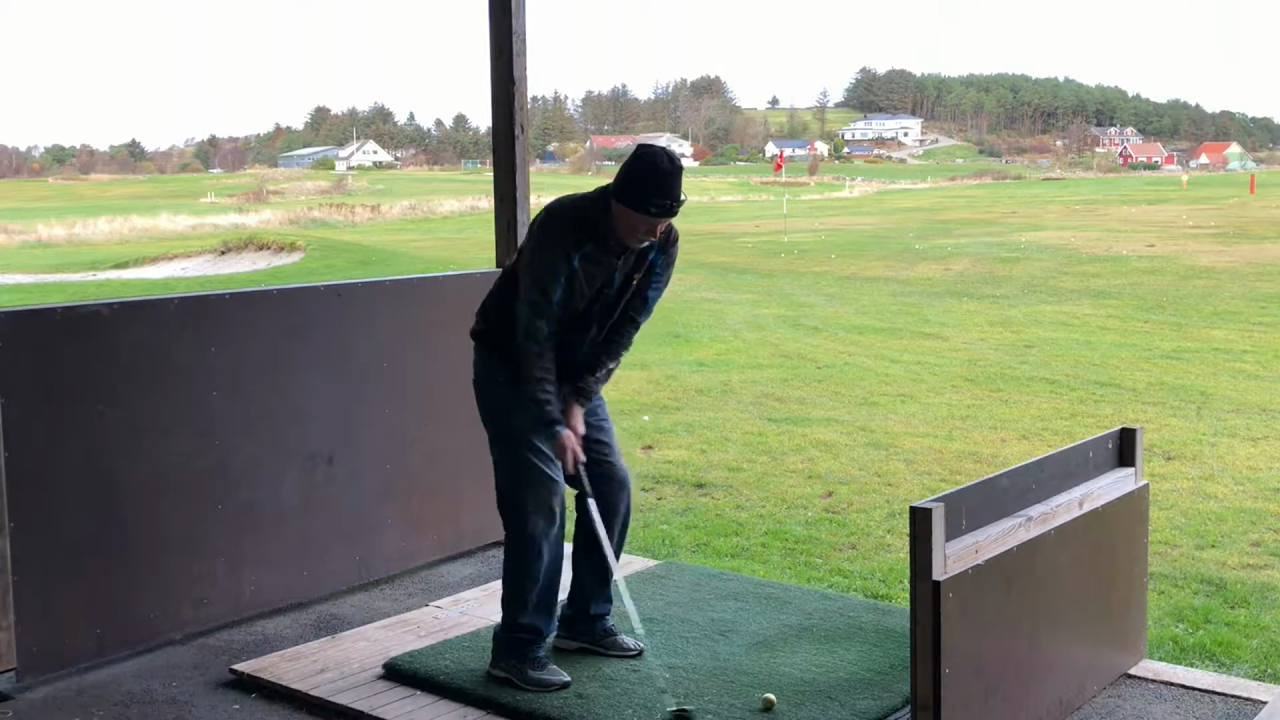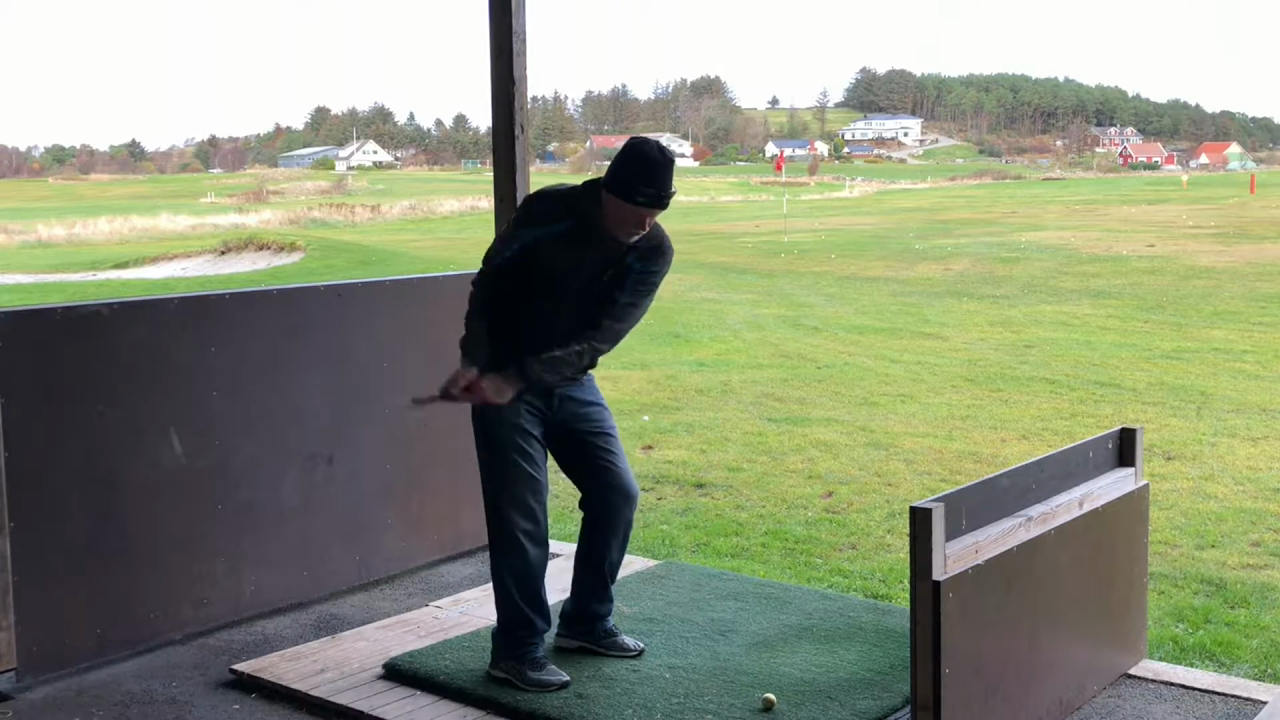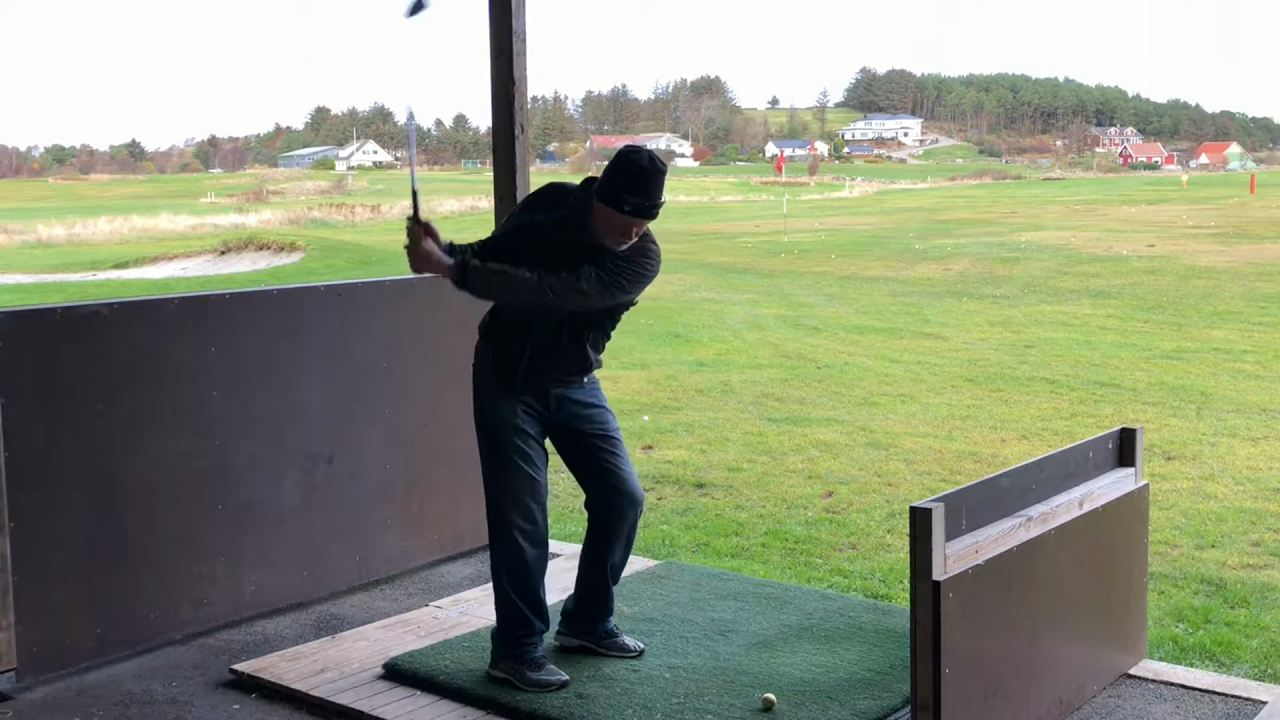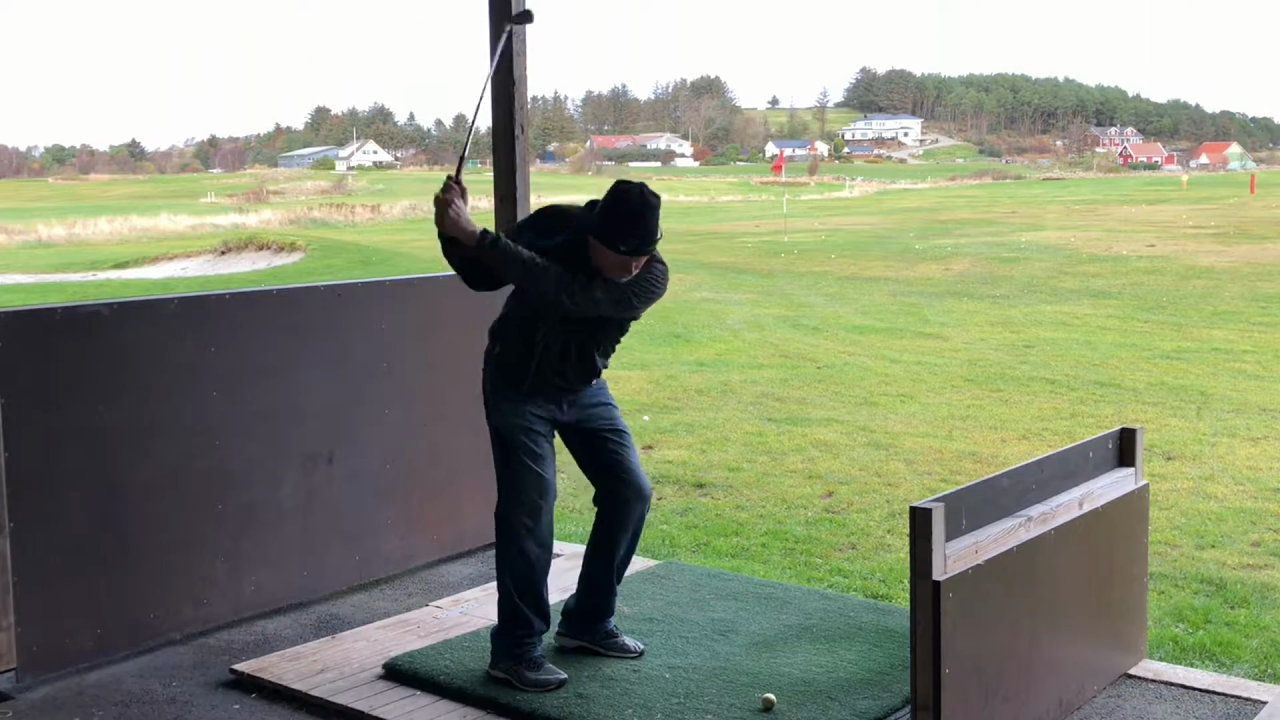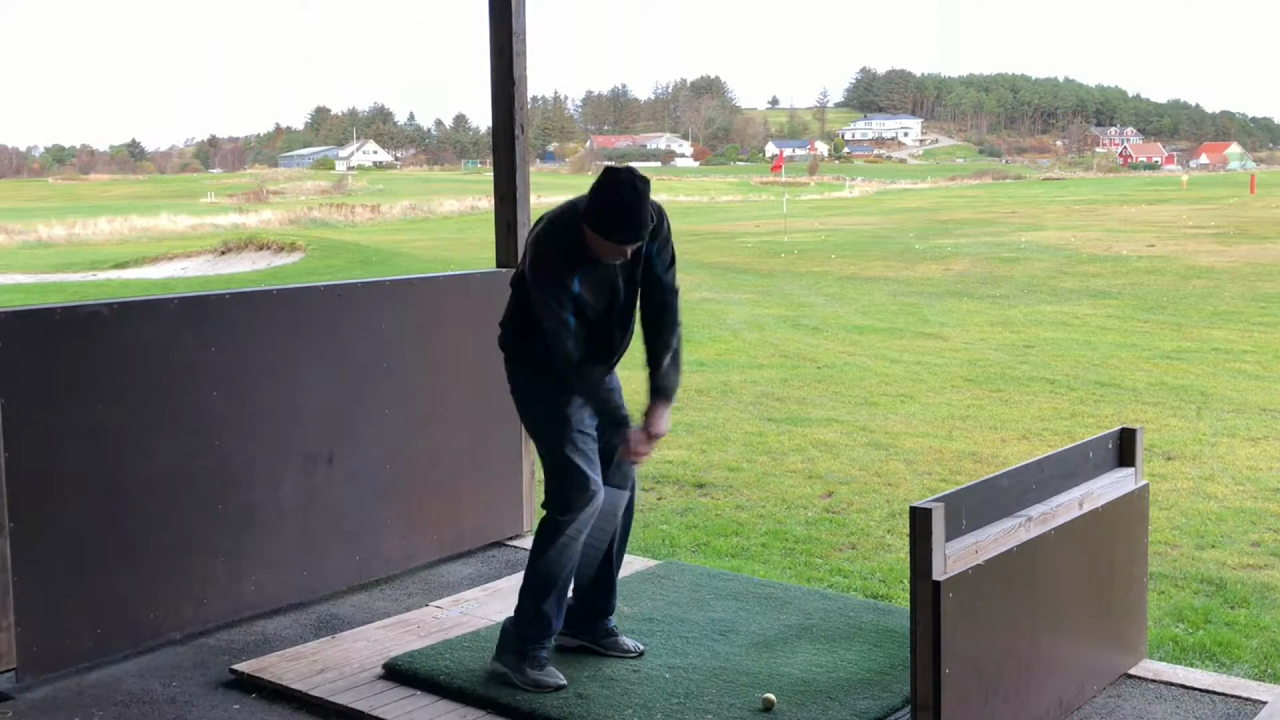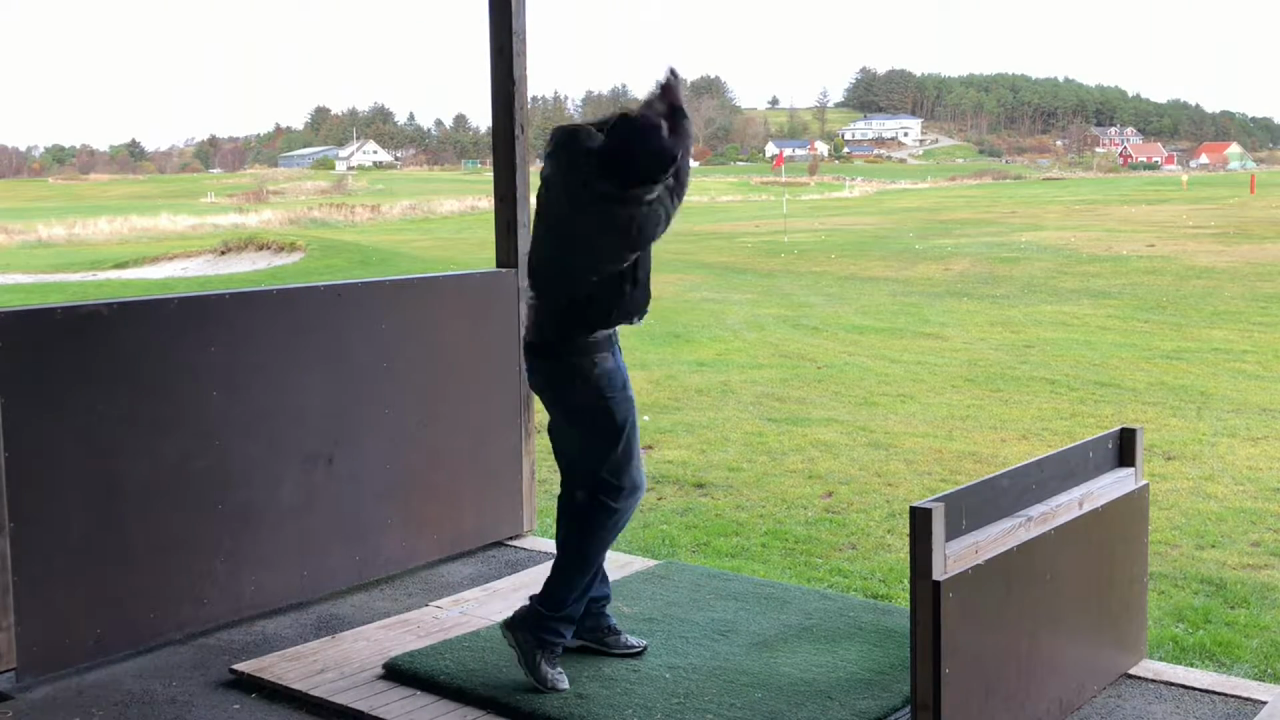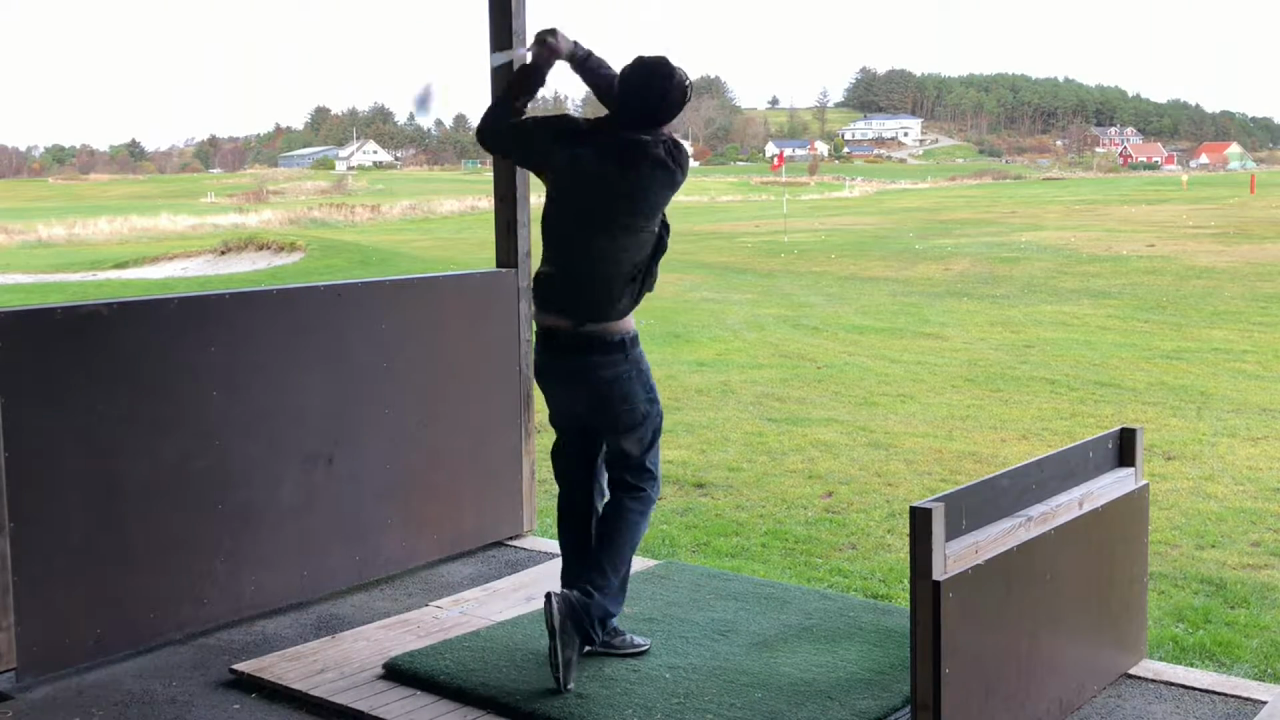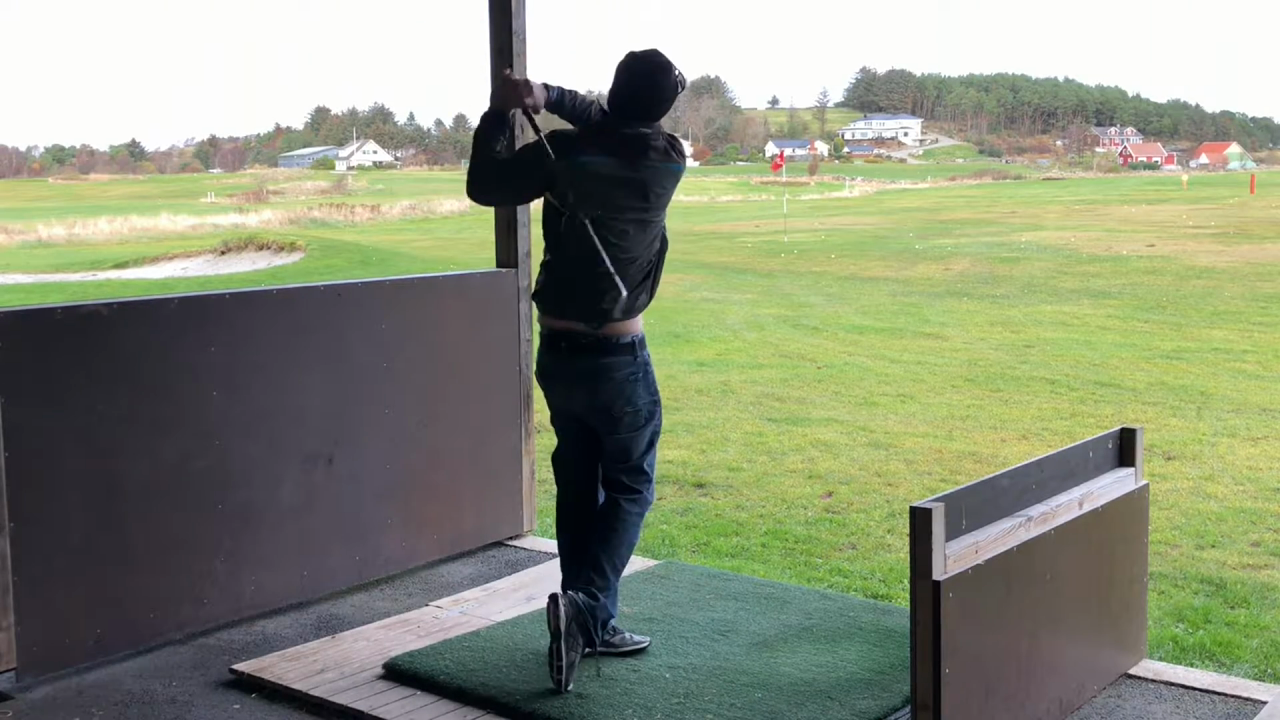
dt=0.2s
person 1, frame 1
left shoulder: (662, 244)
right shoulder: (561, 226)
left elbow: (622, 332)
right elbow: (533, 332)
left wrist: (578, 404)
right wrist: (553, 420)
left hip: (573, 377)
right hip: (510, 370)
left knee: (609, 488)
right knee: (538, 501)
left ankle: (585, 619)
right ankle: (518, 645)
person 1, frame 2
left shoulder: (654, 251)
right shoulder: (547, 210)
left elbow: (598, 335)
right elbow: (487, 285)
left wrist: (515, 380)
right wrist: (473, 361)
left hip: (570, 379)
right hip: (495, 372)
left knee: (616, 493)
right knee: (520, 507)
left ankle: (585, 620)
right ankle: (518, 646)
person 1, frame 3
left shoulder: (642, 259)
right shoulder: (549, 204)
left elbow: (547, 292)
right elbow: (493, 256)
left wrist: (449, 268)
right wrist: (445, 252)
left hip: (576, 384)
right hip: (506, 380)
left knee: (622, 497)
right knee: (520, 509)
left ankle: (587, 619)
right ankle: (517, 646)
person 1, frame 4
left shoulder: (651, 279)
right shoulder: (553, 226)
left elbow: (556, 289)
right elbow: (483, 275)
left wrist: (474, 237)
right wrist: (459, 234)
left hip: (585, 389)
right hip: (516, 384)
left knee: (630, 493)
right knee: (530, 503)
left ankle: (587, 621)
right ankle: (516, 647)
person 1, frame 5
left shoulder: (650, 222)
right shoulder: (551, 248)
left elbow: (662, 315)
right elbow: (568, 353)
left wrist: (660, 402)
right wrist: (616, 428)
left hip: (598, 371)
right hip: (547, 374)
left knee: (615, 489)
right knee: (579, 494)
left ankle: (588, 618)
right ankle: (523, 645)
person 1, frame 6
left shoulder: (573, 148)
right shoulder: (612, 223)
right elbow: (672, 178)
left wrist: (650, 109)
right wrist: (676, 114)
left hip: (557, 346)
right hip: (579, 355)
left knee: (587, 477)
right knee: (619, 487)
left ankle: (585, 616)
right ankle: (543, 625)
person 1, frame 7
left shoulder: (565, 140)
right shoulder: (669, 163)
left elbow: (491, 134)
right elbow: (639, 113)
left wrist: (540, 68)
right wrist: (577, 55)
left hip: (552, 347)
right hip: (607, 354)
left knee: (581, 482)
right knee: (634, 485)
left ankle: (589, 620)
right ankle: (586, 606)
person 1, frame 8
left shoulder: (561, 153)
right shoulder: (668, 160)
left elbow: (482, 186)
right elbow: (618, 125)
left wrist: (504, 107)
right wrist: (549, 96)
left hip: (556, 351)
right hip: (616, 357)
left knee: (577, 486)
right knee: (629, 487)
left ankle: (589, 622)
right ankle: (587, 608)
